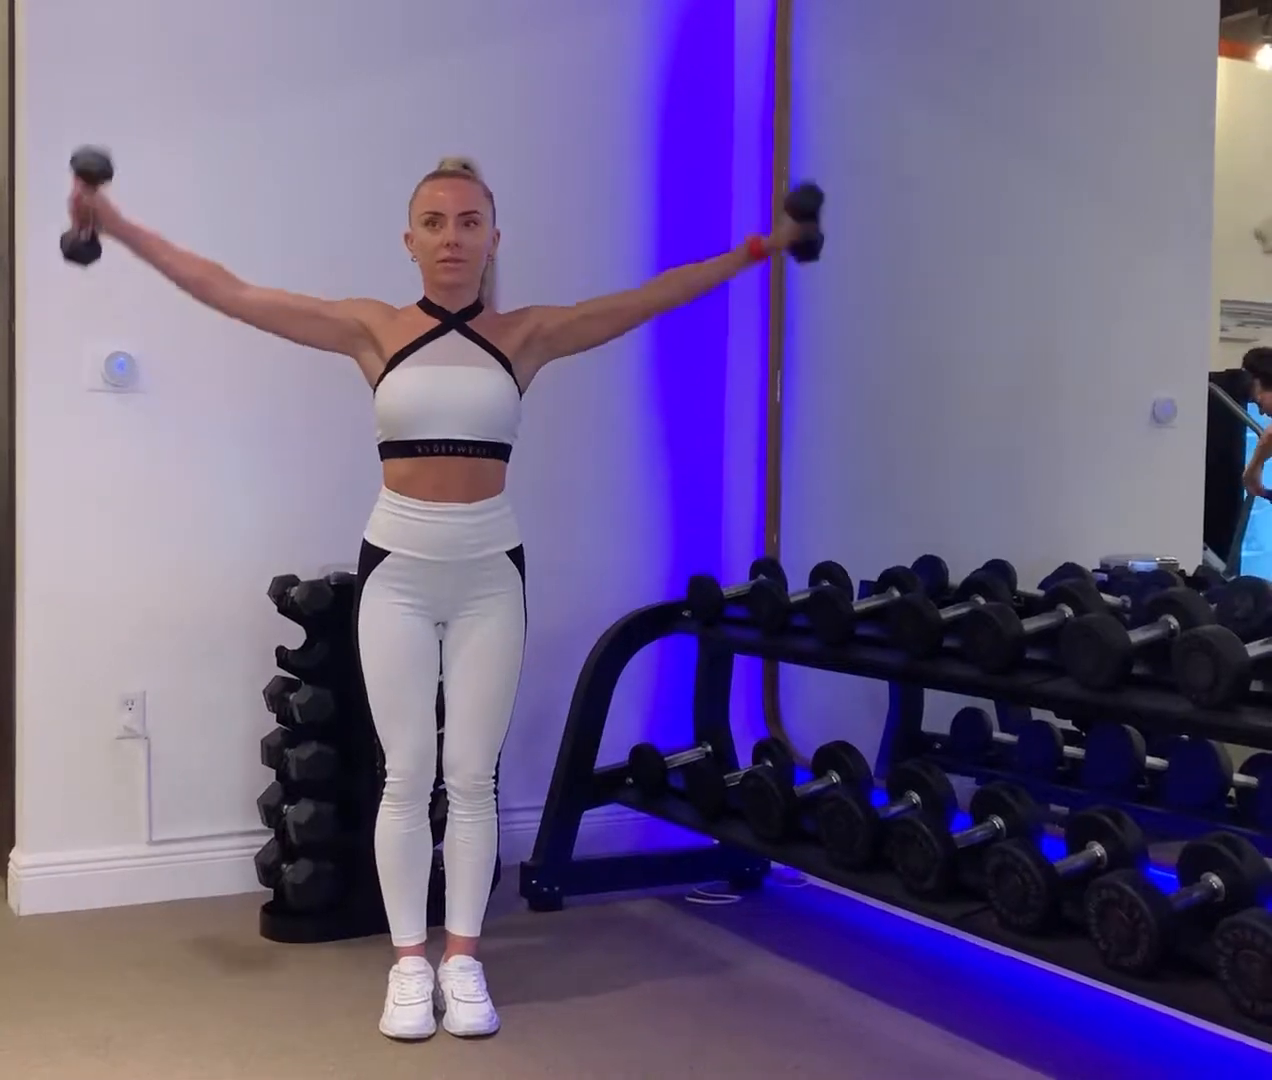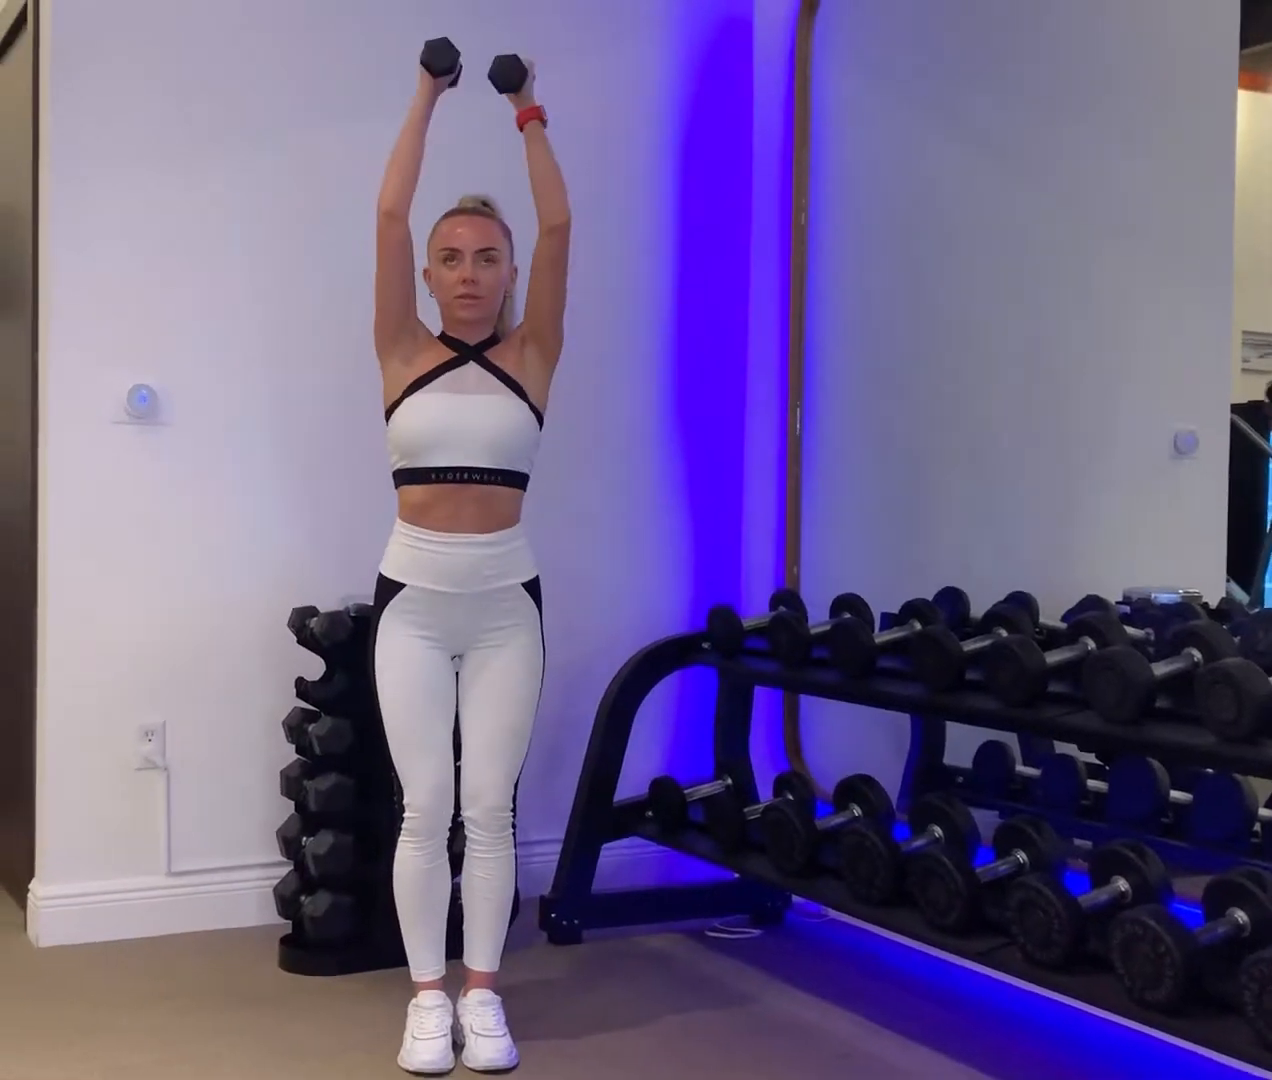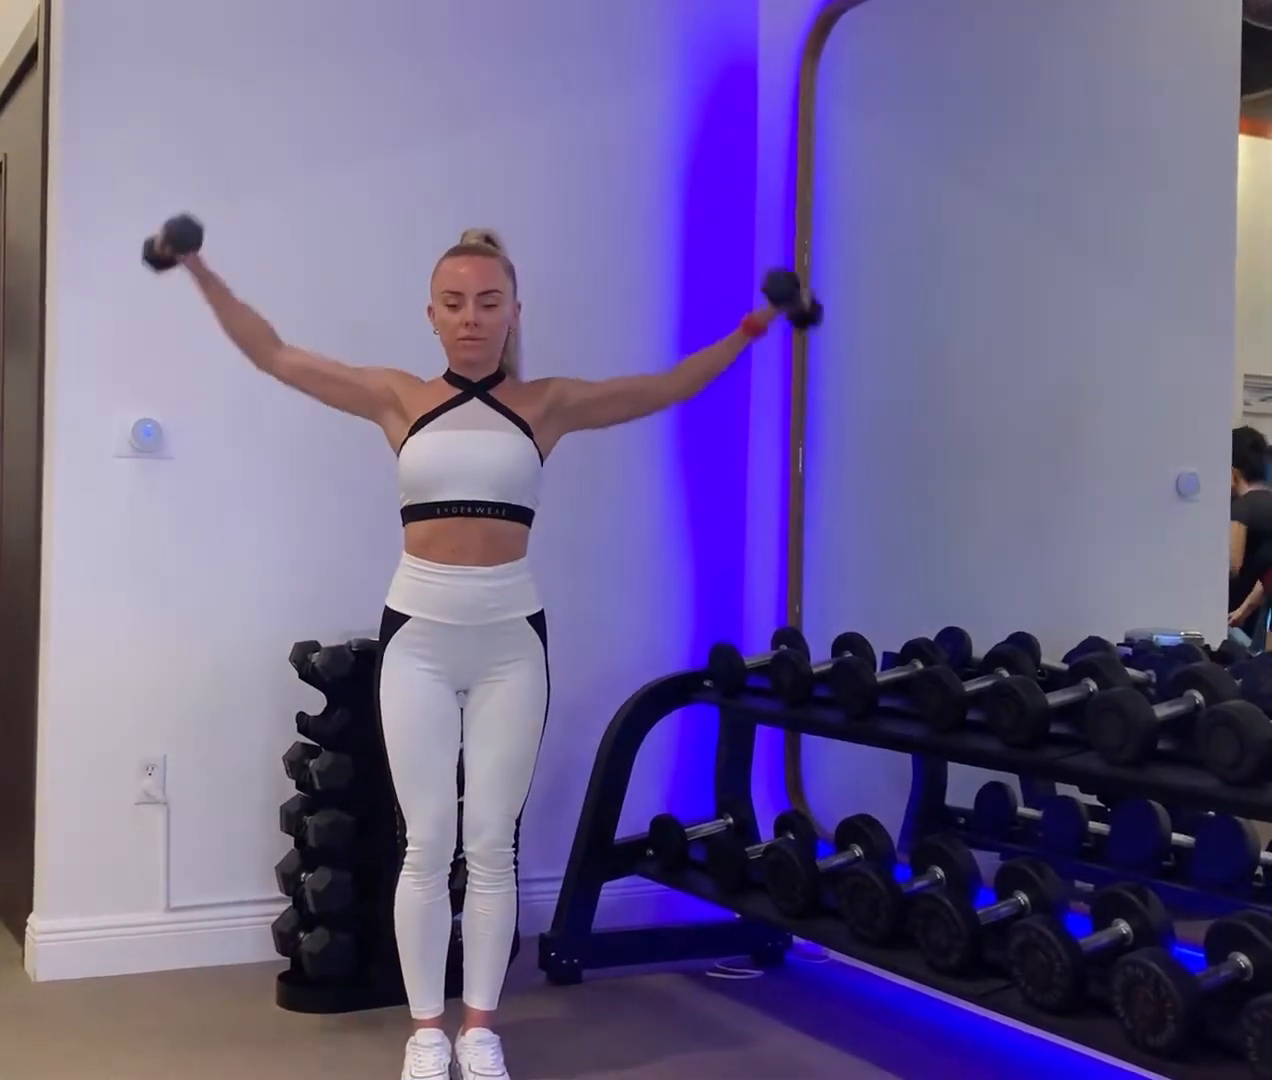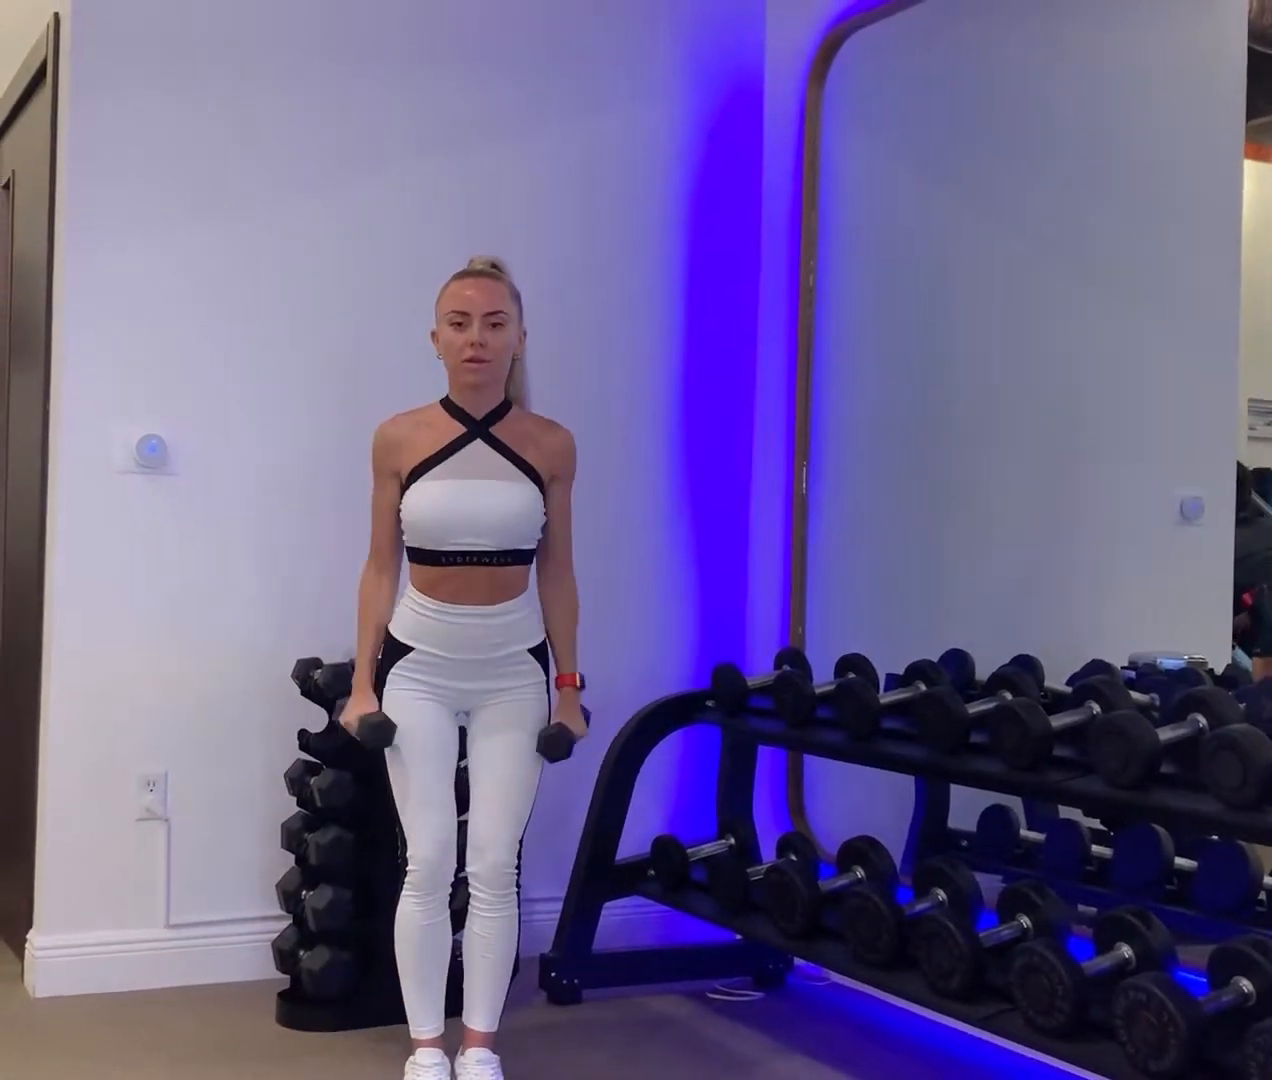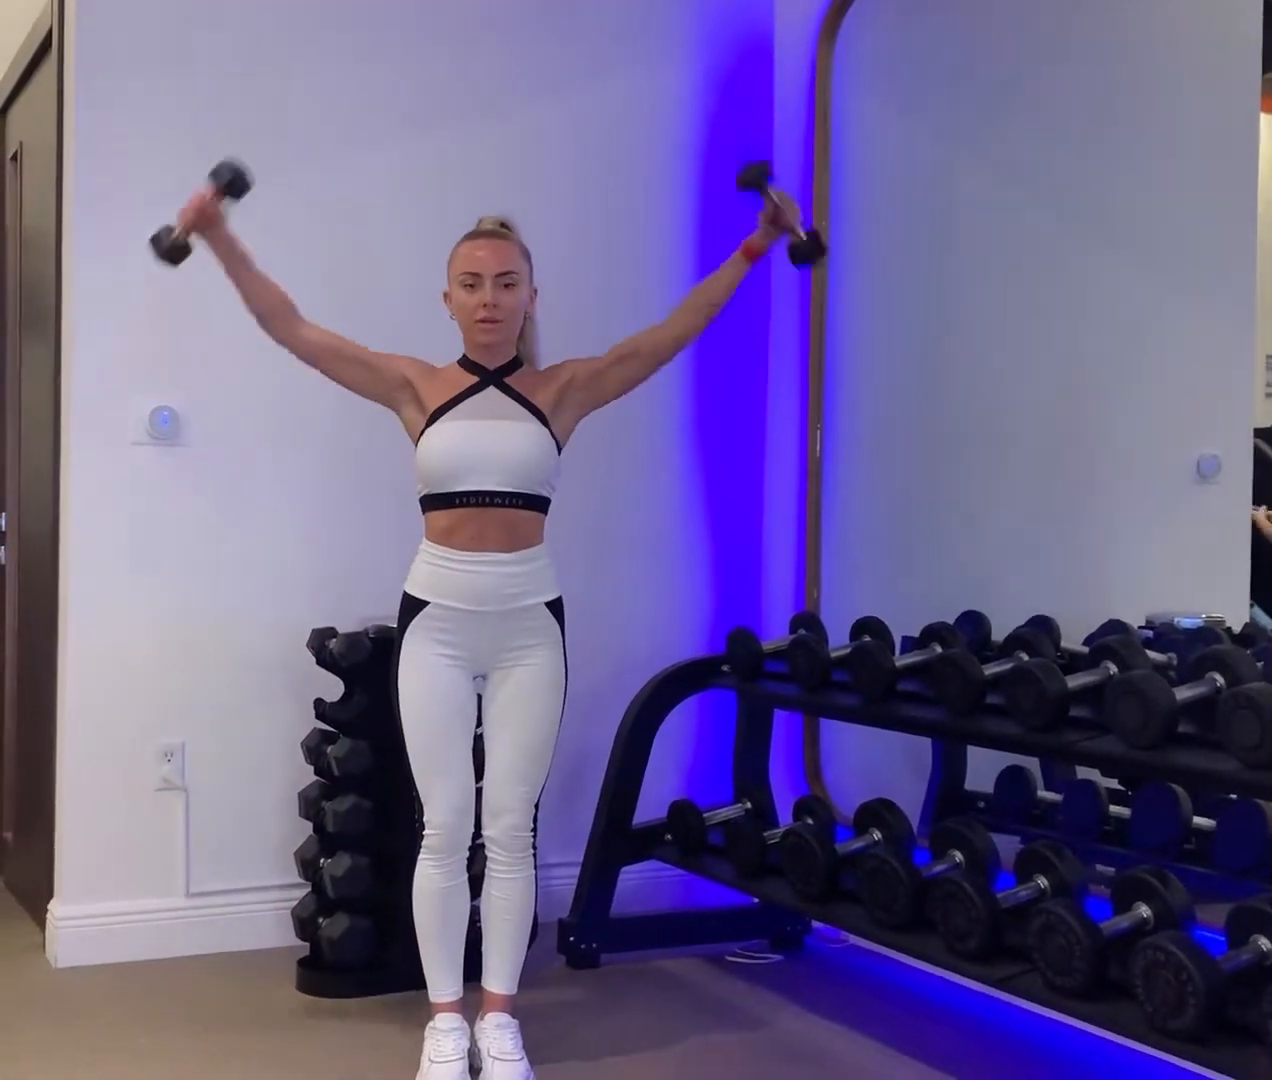
dt=1s
person 1, frame 1
left shoulder: (525, 333)
right shoulder: (373, 326)
left elbow: (651, 297)
right elbow: (234, 296)
left wrist: (758, 247)
right wrist: (121, 229)
left hip: (489, 568)
right hip: (398, 564)
left knee: (473, 775)
right knee: (408, 775)
left ankle: (463, 957)
right ankle: (409, 959)
person 1, frame 2
left shoulder: (530, 360)
right shoulder: (404, 356)
left elbow: (557, 228)
right elbow: (388, 216)
left wrist: (526, 113)
right wrist: (426, 98)
left hip: (505, 603)
right hip: (413, 598)
left knee: (490, 808)
right knee: (426, 809)
left ankle: (482, 994)
right ankle: (427, 994)
person 1, frame 3
left shoulder: (546, 402)
right shoulder: (398, 395)
left elbow: (671, 386)
right elbow: (273, 354)
left wrist: (753, 329)
right wrist: (201, 272)
left hip: (510, 638)
right hip: (418, 635)
left knee: (492, 845)
right knee: (427, 844)
person 1, frame 4
left shoulder: (550, 445)
right shoulder: (398, 438)
left elbow: (557, 573)
right elbow: (380, 568)
left wrist: (569, 685)
right wrist: (363, 681)
left hip: (513, 673)
right hip: (418, 668)
left knee: (494, 867)
right knee: (428, 864)
person 1, frame 5
left shoulder: (563, 390)
right shoulder: (415, 385)
left elbow: (673, 333)
right elbow: (291, 330)
left wrist: (750, 252)
right wrist: (222, 242)
left hip: (528, 621)
right hip: (436, 616)
left knee: (510, 829)
right knee: (445, 829)
